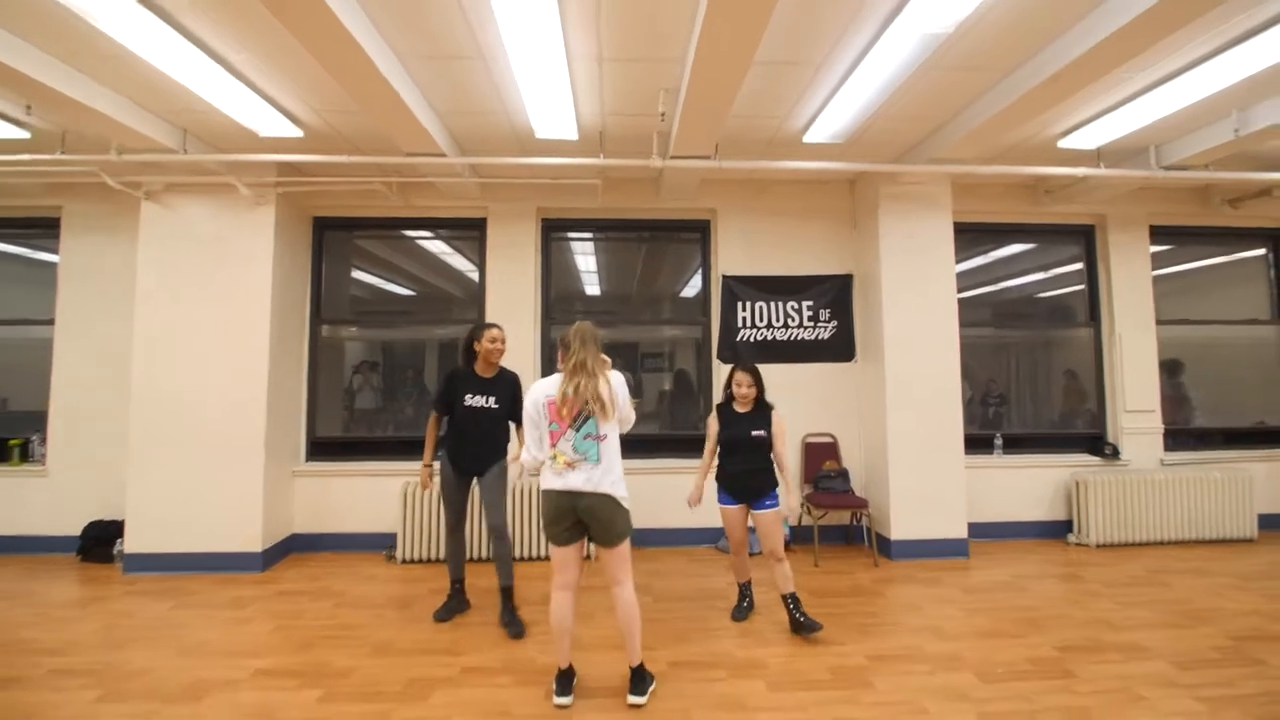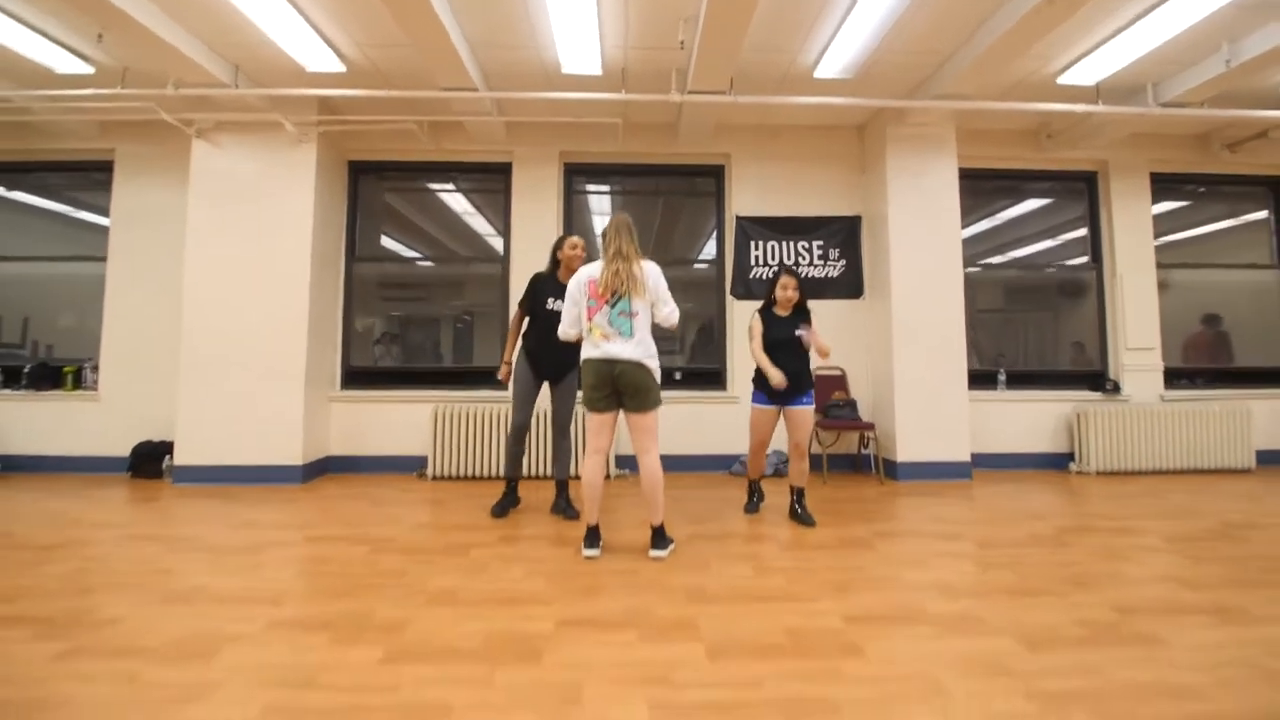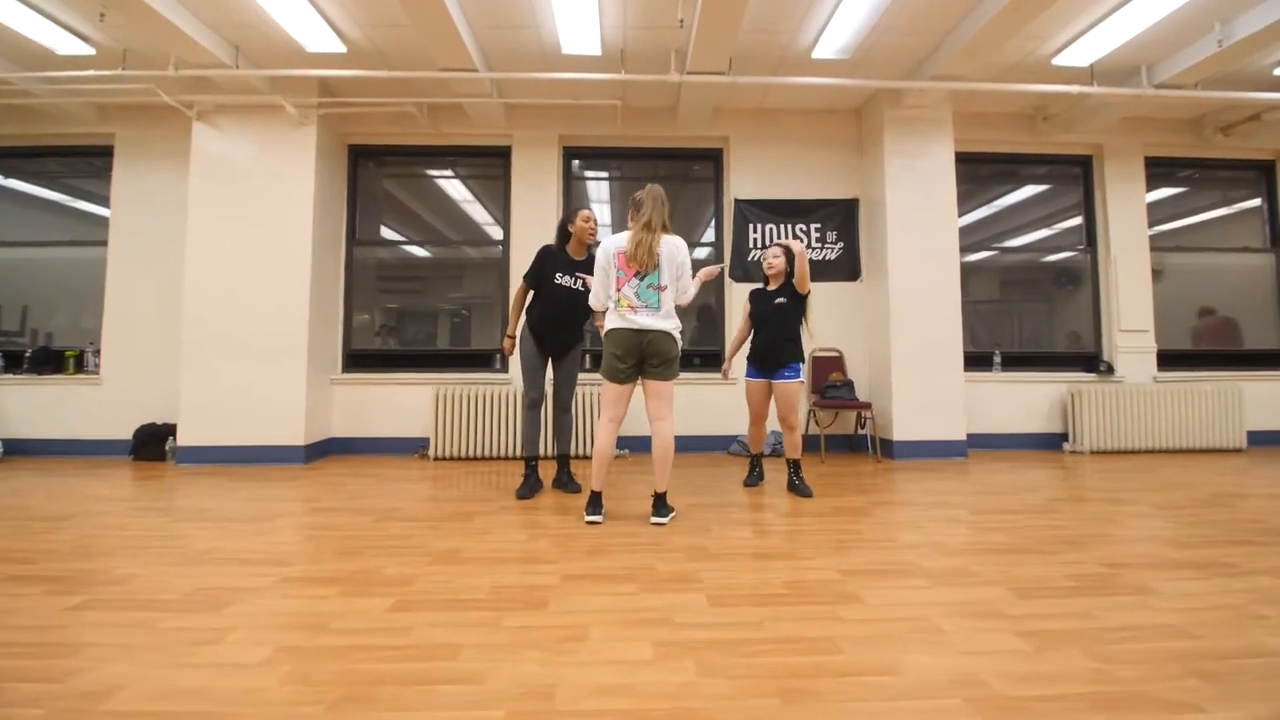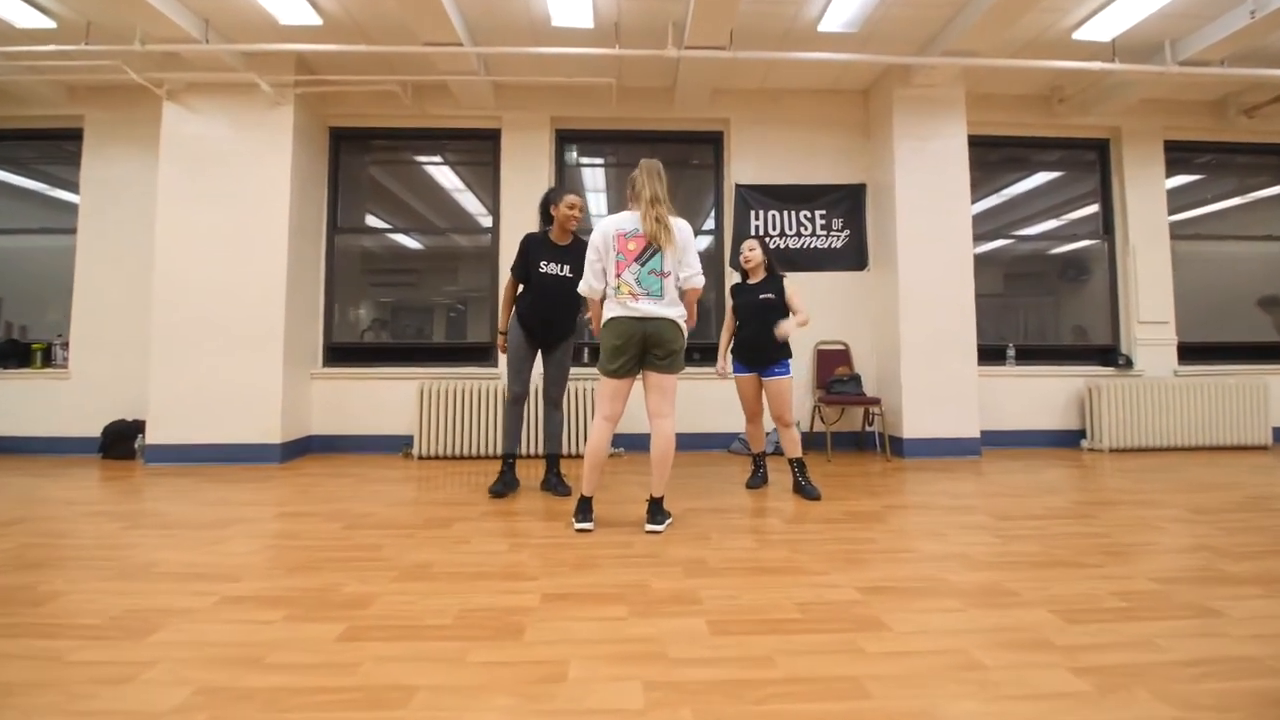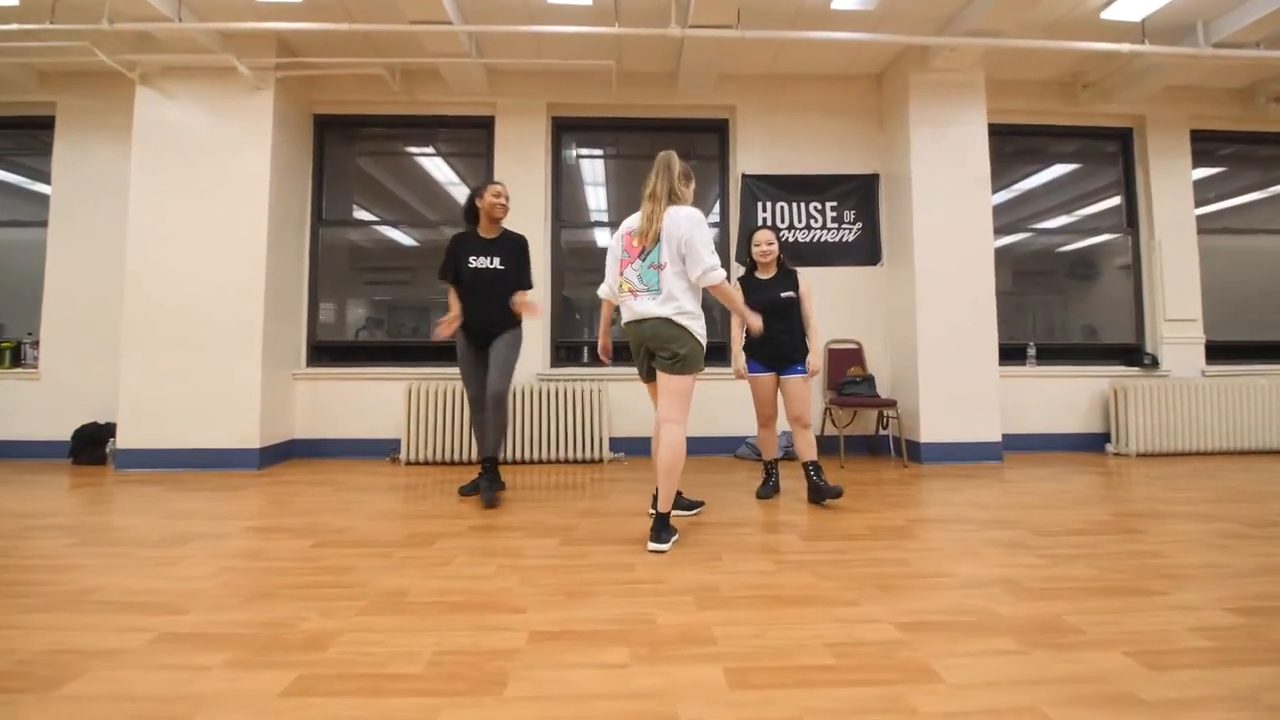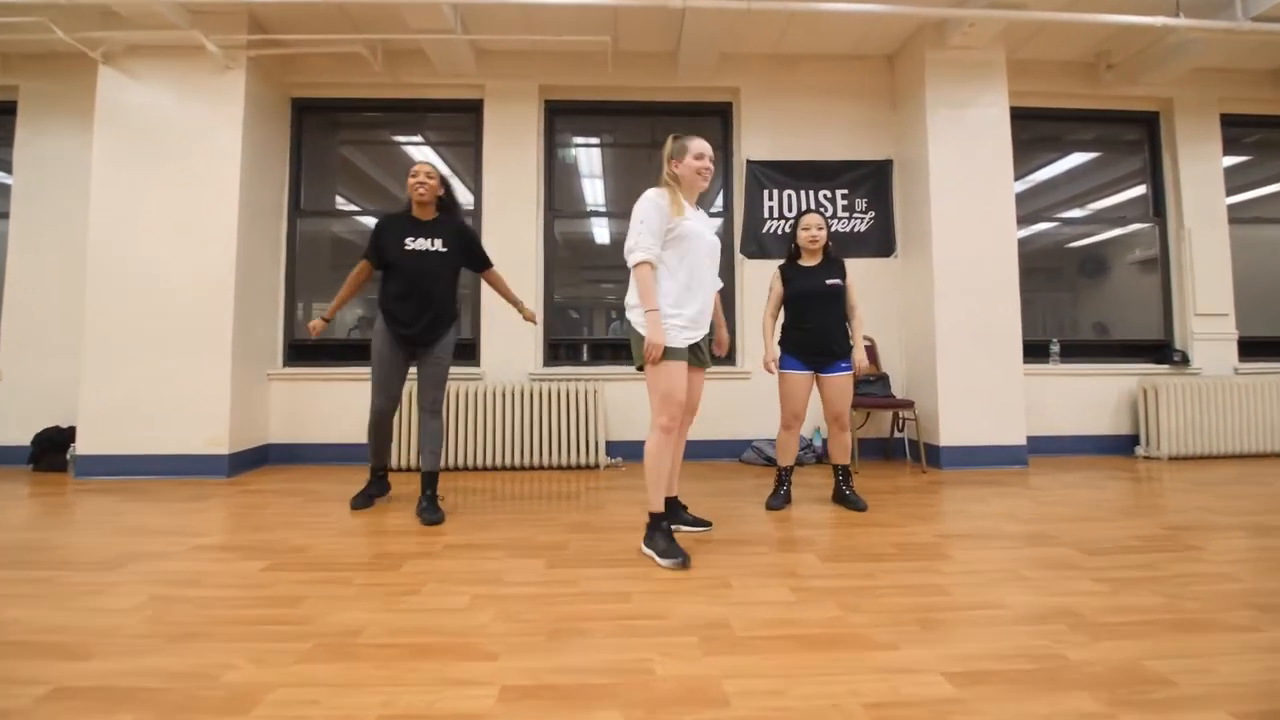
dt=0.7s
person 1, frame 1
left shoulder: (539, 391)
right shoulder: (612, 382)
left elbow: (533, 457)
right elbow: (626, 423)
left hip: (558, 496)
right hip: (604, 494)
left knee: (563, 586)
right knee: (621, 583)
left ankle: (564, 679)
right ankle: (638, 677)
person 1, frame 2
left shoulder: (583, 275)
right shoulder: (648, 270)
left elbow: (568, 331)
right elbow: (669, 319)
left hip: (597, 366)
right hip: (638, 366)
left knee: (595, 451)
right knee: (647, 451)
left ankle: (591, 535)
right ankle: (658, 536)
person 1, frame 3
left shoulder: (610, 245)
right shoulder: (675, 246)
left elbow: (598, 303)
right elbow: (683, 298)
left wrist: (596, 287)
right wrist: (701, 277)
left hip: (621, 336)
right hip: (661, 337)
left knee: (610, 419)
right knee: (661, 419)
left ankle: (595, 501)
right ankle: (660, 503)
person 1, frame 4
left shoulder: (607, 227)
right shoulder: (679, 228)
left elbow: (591, 287)
right elbow: (693, 282)
left wrist: (595, 317)
right wrist: (689, 310)
left hip: (620, 326)
right hip: (665, 326)
left knee: (605, 417)
right knee: (662, 417)
left ankle: (585, 508)
right ankle: (656, 509)
person 1, frame 5
left shoulder: (629, 225)
right shoulder: (688, 217)
left elbow: (611, 288)
right elbow: (710, 277)
left wrist: (604, 334)
right wrist: (745, 314)
left hip: (638, 326)
right hip: (677, 326)
left knee: (665, 419)
right knee: (672, 423)
left ankle: (666, 497)
right ankle: (661, 524)
person 1, frame 6
left shoulder: (702, 218)
right shoulder: (656, 200)
left elbow: (710, 280)
right elbow: (641, 258)
left wrist: (720, 326)
right wrist: (651, 318)
left hip: (692, 328)
right hip: (660, 324)
left knee: (683, 419)
right knee: (667, 420)
left ankle: (670, 506)
person 2, frame 1
left shoulder: (510, 381)
right shoulder: (457, 377)
left elbow: (521, 422)
right elbow: (435, 418)
right wrist: (427, 462)
left hip: (493, 462)
right hip: (455, 461)
left knee: (498, 528)
right knee: (454, 527)
left ankle: (508, 607)
right ankle: (457, 594)
person 2, frame 2
right shoulder: (541, 281)
right elbow: (518, 318)
right wrist: (507, 360)
left hip: (566, 367)
right hip: (530, 360)
left knee: (562, 429)
right knee: (519, 424)
left ankle: (562, 496)
right ankle: (511, 490)
person 2, frame 3
left shoulder: (595, 266)
right shoulder: (548, 255)
right elbow: (523, 291)
right wrist: (510, 333)
left hip: (570, 343)
right hip: (535, 337)
left knee: (564, 404)
right knee: (533, 400)
left ankle: (563, 471)
right ankle: (531, 473)
person 2, frame 4
left shoulder: (584, 250)
right shoulder: (532, 243)
right elbow: (512, 285)
right wrist: (502, 329)
left hip: (561, 335)
right hip: (524, 328)
left knee: (554, 400)
right knee: (516, 395)
left ankle: (552, 472)
right ankle: (508, 470)
person 2, frame 5
left shoulder: (516, 243)
right shoulder: (460, 242)
left elbow: (521, 290)
right elbow: (452, 288)
left wrist: (522, 304)
right wrist: (455, 312)
left hip: (505, 331)
right hip: (469, 333)
left knee: (497, 394)
right knee: (478, 403)
left ankle: (486, 471)
right ankle: (491, 473)
person 2, frame 6
left shoulder: (456, 228)
right shoulder: (390, 225)
left elbow: (486, 271)
right elbow: (364, 271)
left wrist: (520, 306)
right wrist: (327, 315)
left hip: (439, 330)
right hip: (391, 325)
left knee: (431, 407)
right knee: (382, 407)
left ankle: (428, 494)
right ankle: (377, 479)
person 3, frame 1
left shoulder: (769, 414)
right shoulder: (719, 414)
left elbow: (780, 455)
right elbow: (709, 453)
left wrist: (791, 492)
right wrist: (698, 486)
left hip: (764, 491)
right hip: (730, 491)
left knee: (776, 553)
right knee: (737, 547)
left ankle: (796, 613)
right ankle: (745, 597)
person 3, frame 2
left shoulder: (806, 317)
right shoulder: (761, 317)
left elbow: (824, 352)
right elbow: (756, 349)
left wrist: (815, 341)
right wrist: (771, 371)
left hip: (800, 391)
right hip: (767, 390)
left knee: (800, 449)
right knee: (757, 446)
left ankle: (798, 503)
right ankle: (754, 491)
person 3, frame 3
left shoulder: (796, 289)
right shoulder: (755, 295)
left elbow: (801, 252)
right elbow: (744, 331)
left wrist: (789, 245)
right wrist: (728, 359)
left hip: (787, 364)
right hip: (757, 364)
left knee: (789, 422)
right knee: (756, 419)
left ankle: (795, 475)
right ankle: (755, 467)
person 3, frame 4
left shoulder: (779, 283)
right shoulder: (736, 290)
left elbow: (804, 316)
right elbow: (728, 326)
left wrist: (791, 322)
right wrist: (721, 356)
left hip: (775, 360)
right hip: (743, 360)
left knee: (784, 418)
right knee: (752, 416)
left ankle: (800, 476)
right ankle: (759, 468)
person 3, frame 5
left shoulder: (794, 278)
right shoulder: (743, 284)
left elbow: (808, 319)
right elbow: (737, 323)
left wrist: (814, 351)
right wrist: (738, 357)
left hip: (795, 358)
right hip: (760, 360)
left knee: (801, 420)
right knee: (766, 419)
left ankle: (815, 480)
right ankle: (770, 477)
person 3, frame 6
left shoulder: (839, 267)
right shoulder: (784, 272)
left elbow: (852, 310)
right elbow: (770, 313)
left wrist: (859, 346)
right wrist: (769, 348)
left hip: (836, 354)
right hip: (796, 355)
left knee: (839, 421)
right knee: (791, 420)
left ankle: (843, 485)
right ankle: (782, 485)
